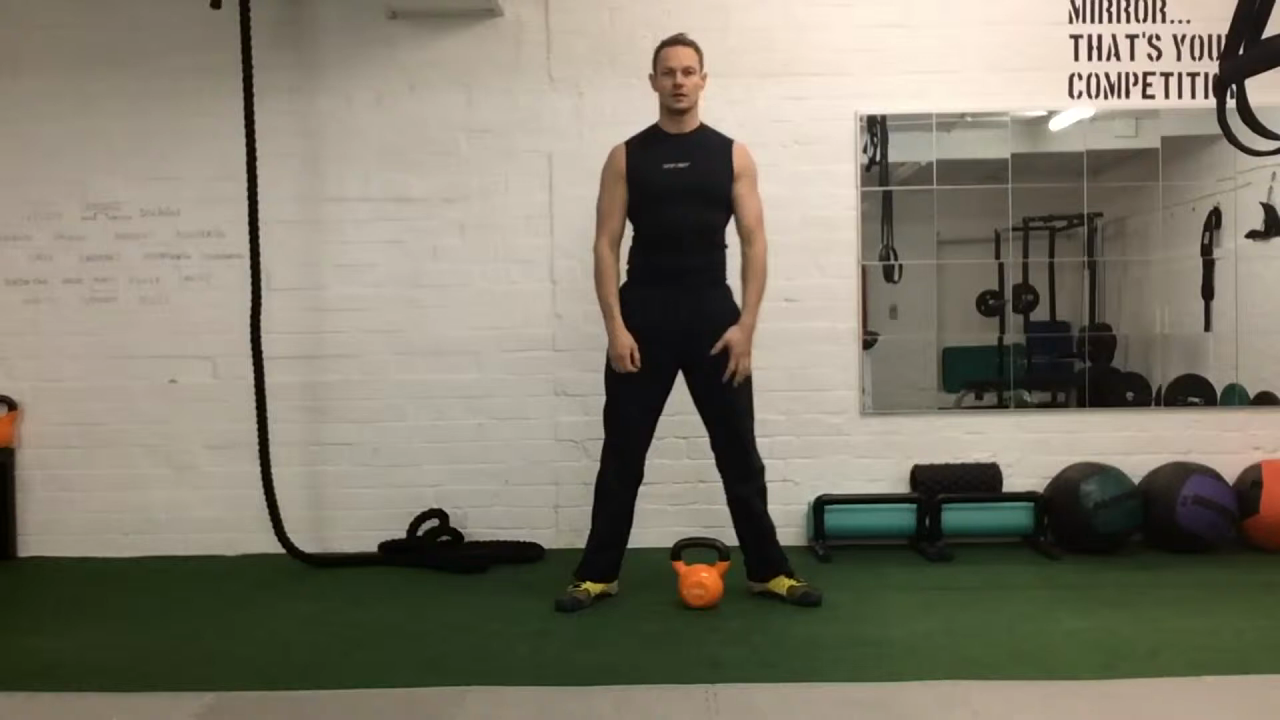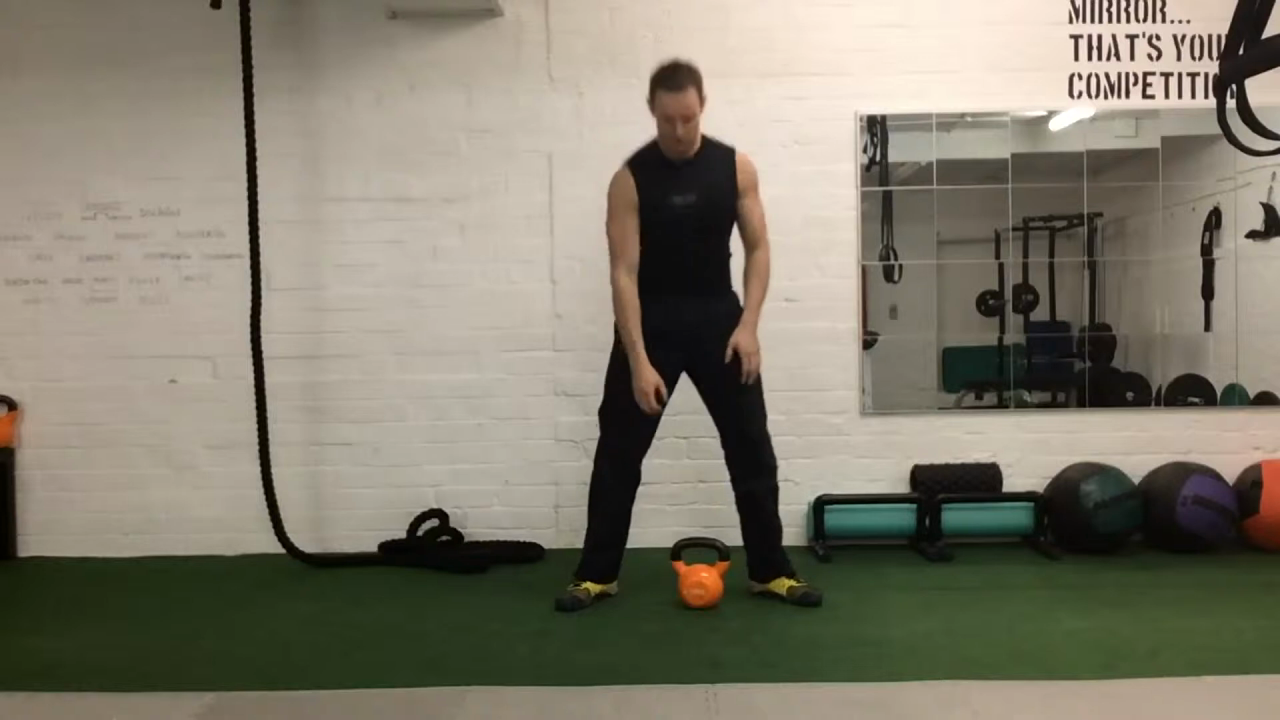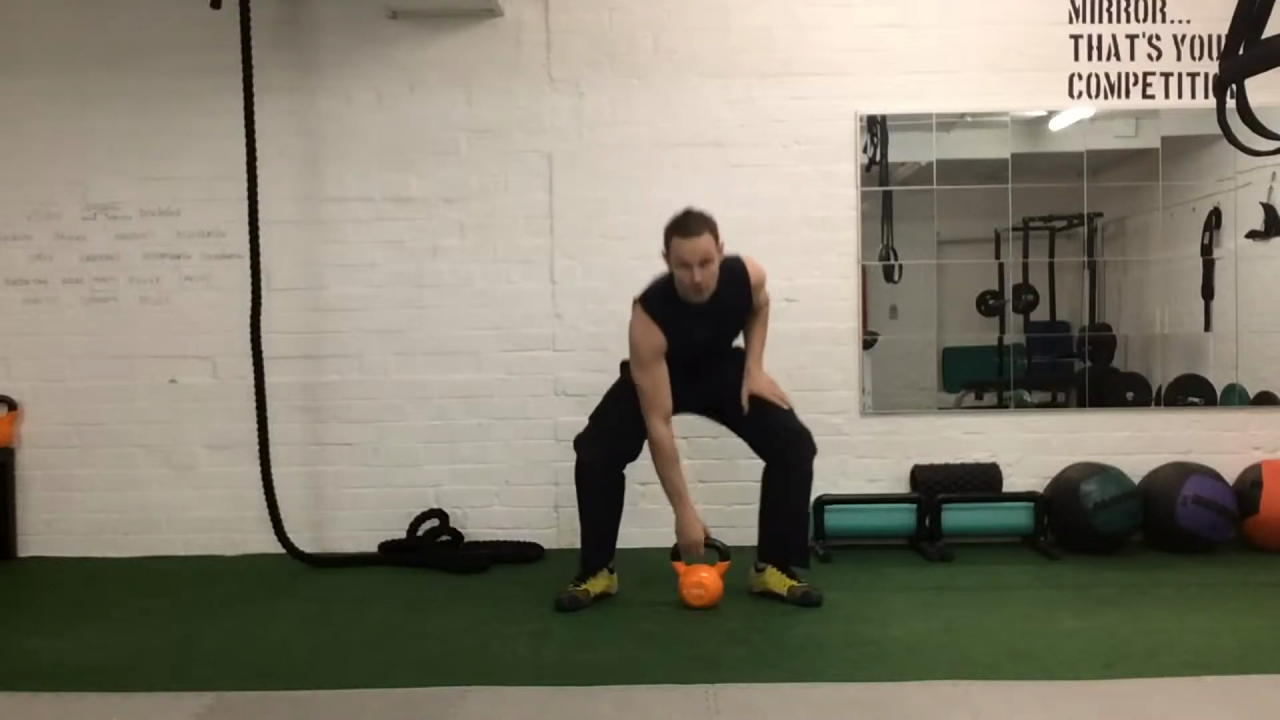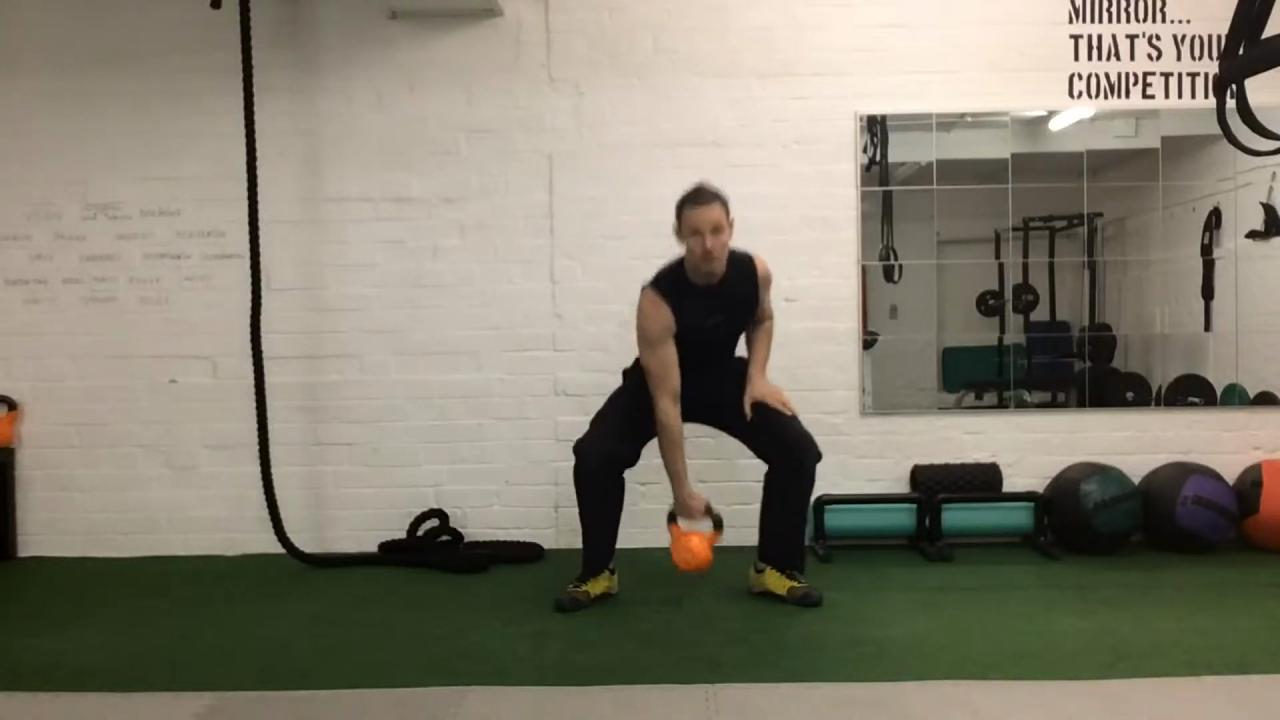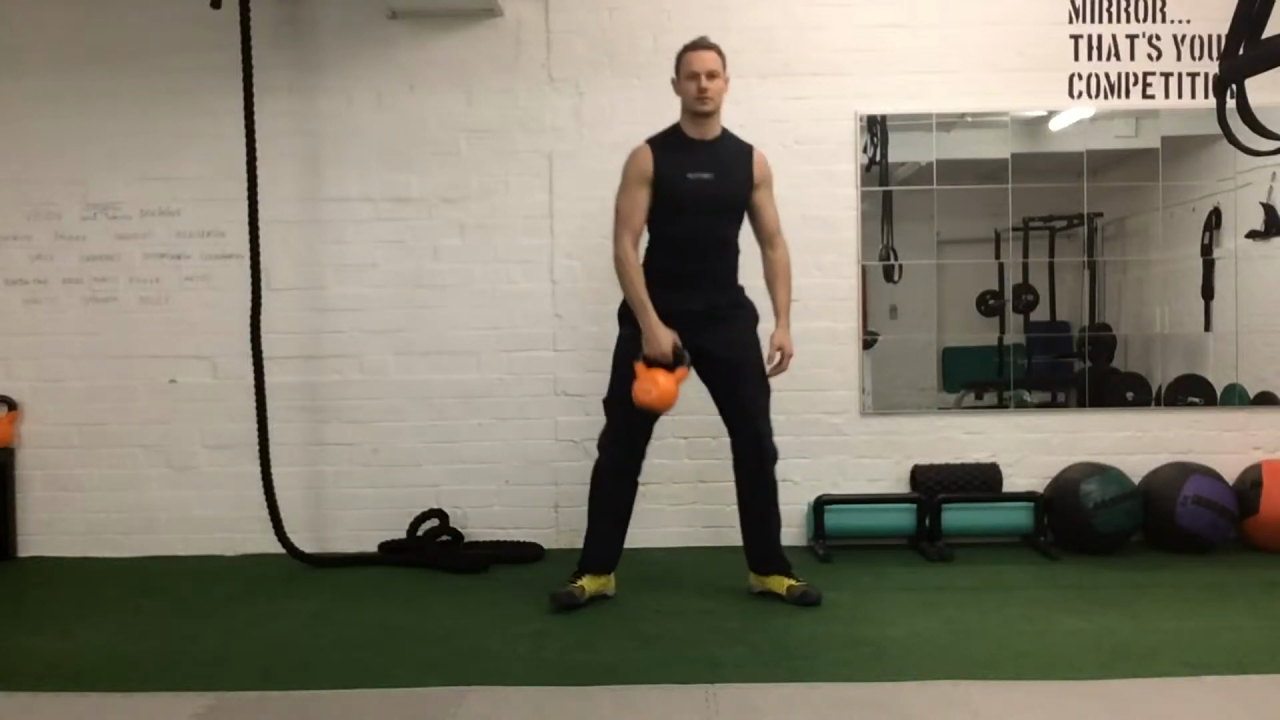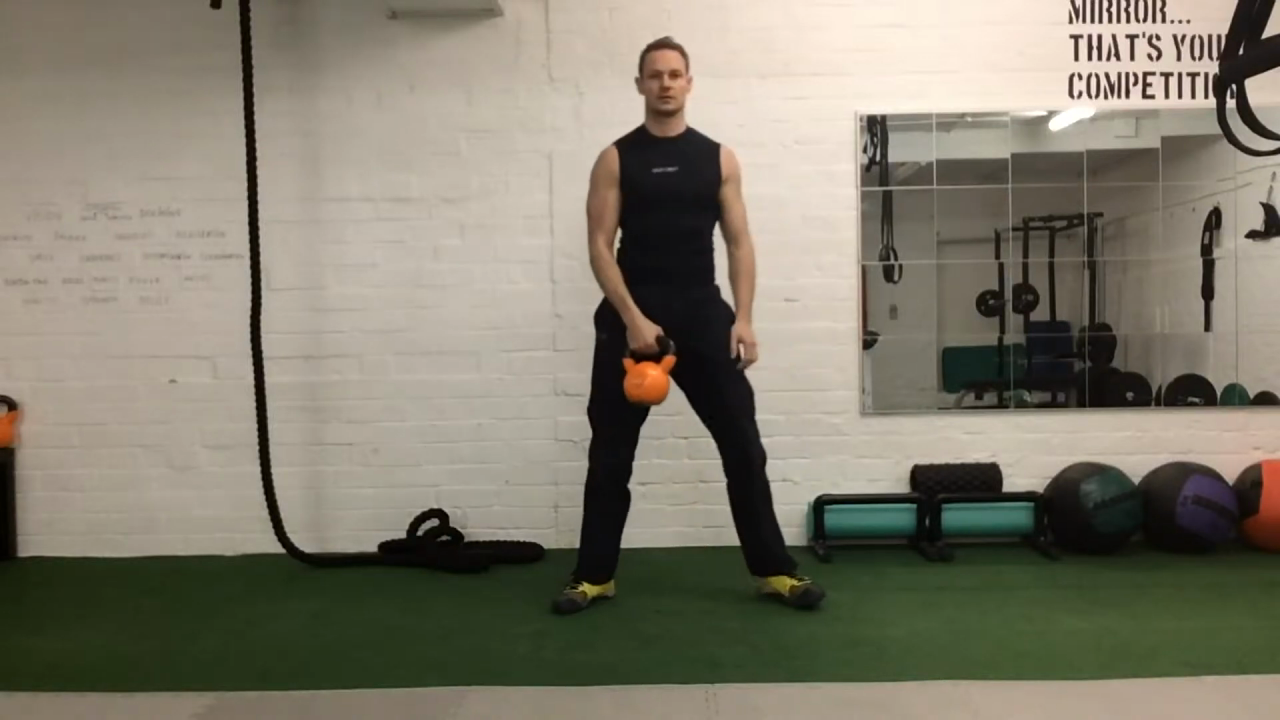
dt=0.4s
person 1, frame 1
left shoulder: (733, 155)
right shoulder: (626, 157)
left elbow: (754, 243)
right elbow: (606, 246)
left wrist: (746, 324)
right wrist: (615, 325)
left hip: (714, 319)
right hip: (644, 320)
left knee: (739, 453)
right knee: (623, 454)
left ankle: (767, 570)
right ankle: (597, 574)
person 1, frame 2
left shoulder: (736, 167)
right shoulder: (630, 178)
left elbow: (758, 249)
right elbow: (623, 273)
left wrist: (747, 325)
right wrist: (638, 364)
left hip: (718, 323)
right hip: (651, 322)
left knee: (752, 446)
right knee: (619, 448)
left ankle: (769, 571)
right ankle: (597, 575)
person 1, frame 3
left shoulder: (748, 276)
right shoulder: (649, 317)
right elbow: (658, 426)
left wrist: (753, 367)
right wrist: (684, 512)
left hip: (722, 372)
right hip: (660, 381)
left knee: (794, 445)
right knee: (596, 454)
left ankle: (775, 566)
right ankle: (597, 572)
person 1, frame 4
left shoulder: (755, 272)
right shoulder: (659, 299)
right elbow: (666, 403)
left wrist: (757, 376)
right wrist: (683, 491)
left hip: (725, 380)
right hip: (661, 389)
left knee: (798, 451)
right knee: (595, 456)
left ankle: (775, 567)
right ankle: (597, 573)
person 1, frame 5
left shoulder: (750, 160)
right shoulder: (648, 157)
left elbow: (773, 242)
right elbow: (625, 245)
left wrist: (782, 322)
right wrist: (649, 325)
left hip: (727, 314)
right hip: (656, 316)
left knee: (755, 445)
right knee: (622, 443)
left ankle: (769, 570)
right ankle: (597, 571)
person 1, frame 6
left shoulder: (718, 157)
right shoulder: (616, 159)
left elbow: (739, 242)
right elbow: (599, 246)
left wrist: (744, 318)
right wrist: (632, 318)
left hip: (702, 314)
right hip: (632, 318)
left knee: (743, 446)
right knee: (610, 454)
left ankle: (774, 569)
right ankle: (594, 575)
